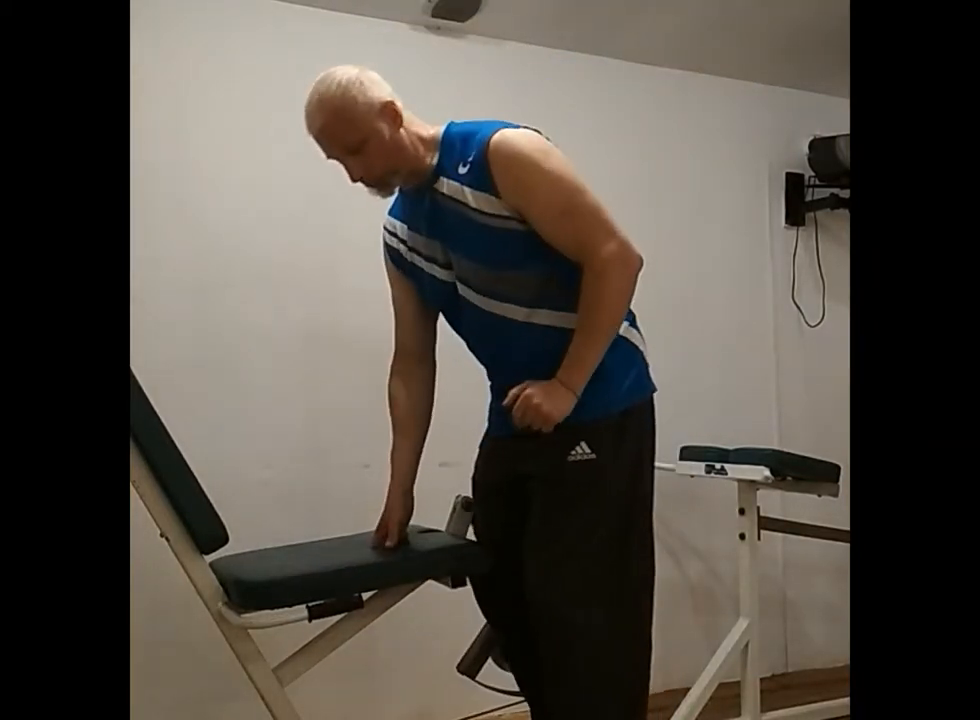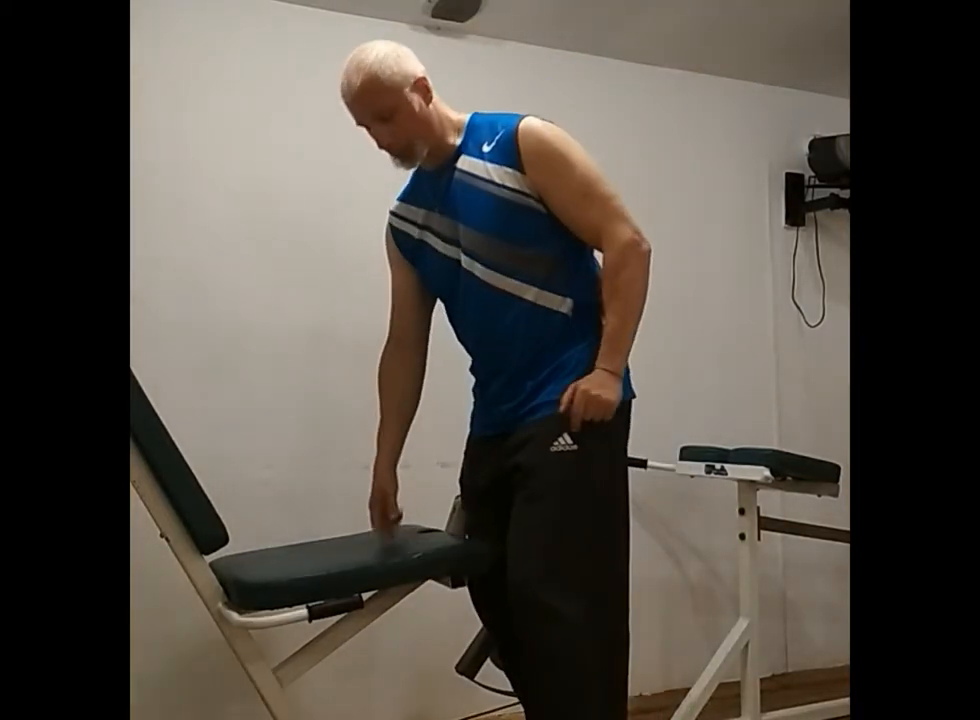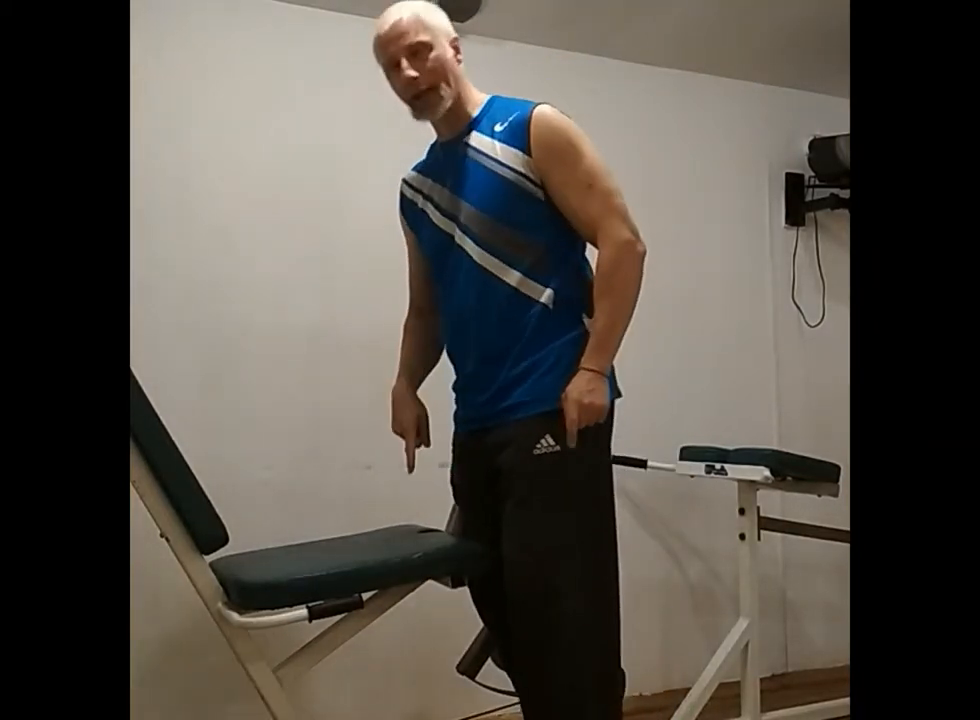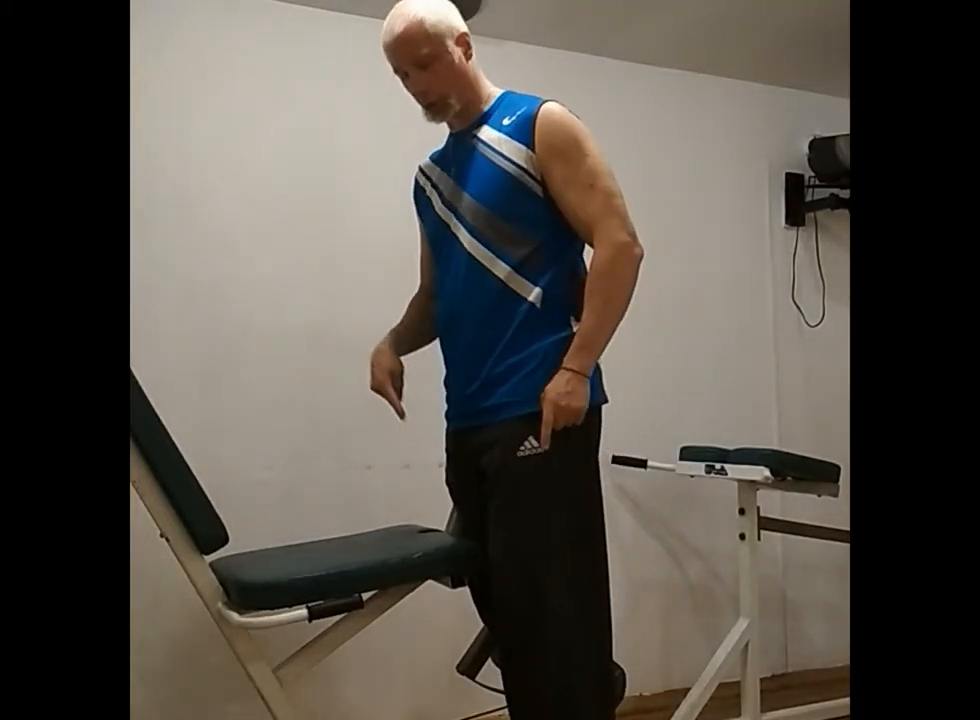
dt=0.4s
person 1, frame 1
left shoulder: (503, 154)
right shoulder: (398, 233)
left elbow: (615, 256)
right elbow: (412, 361)
left wrist: (566, 386)
right wrist: (400, 486)
left hip: (597, 410)
right hip: (513, 422)
left knee: (577, 605)
right knee: (503, 594)
person 1, frame 2
left shoulder: (524, 143)
right shoulder: (405, 219)
left elbow: (626, 243)
right elbow: (406, 343)
left wrist: (607, 368)
right wrist: (385, 459)
left hip: (572, 409)
right hip: (492, 422)
left knee: (559, 602)
right knee: (497, 595)
person 1, frame 3
left shoulder: (534, 129)
right shoulder: (416, 186)
left elbow: (621, 241)
left wrist: (593, 368)
right wrist: (406, 384)
left hip: (553, 410)
right hip: (476, 421)
left knee: (558, 601)
right knee: (500, 600)
person 1, frame 4
left shoulder: (542, 126)
right shoulder: (430, 175)
left elbow: (619, 244)
left wrist: (575, 368)
right wrist: (392, 344)
left hip: (540, 410)
right hip: (470, 418)
left knee: (550, 602)
right knee: (501, 600)
